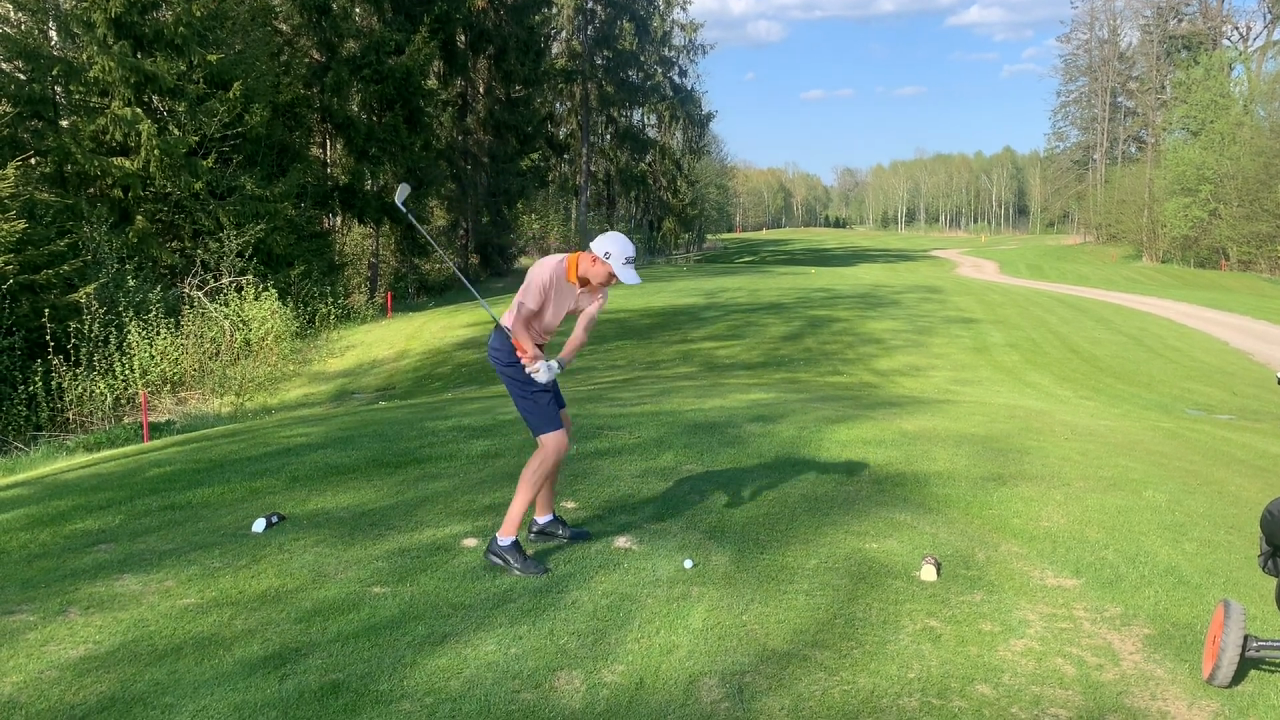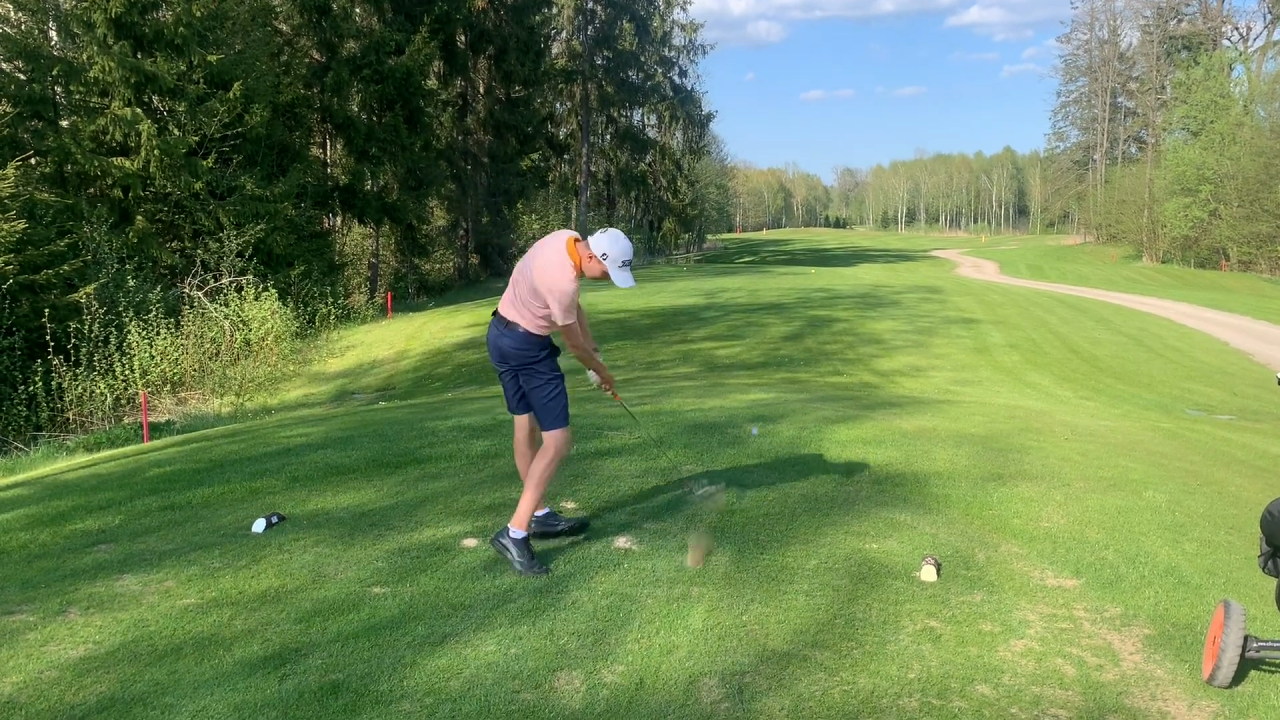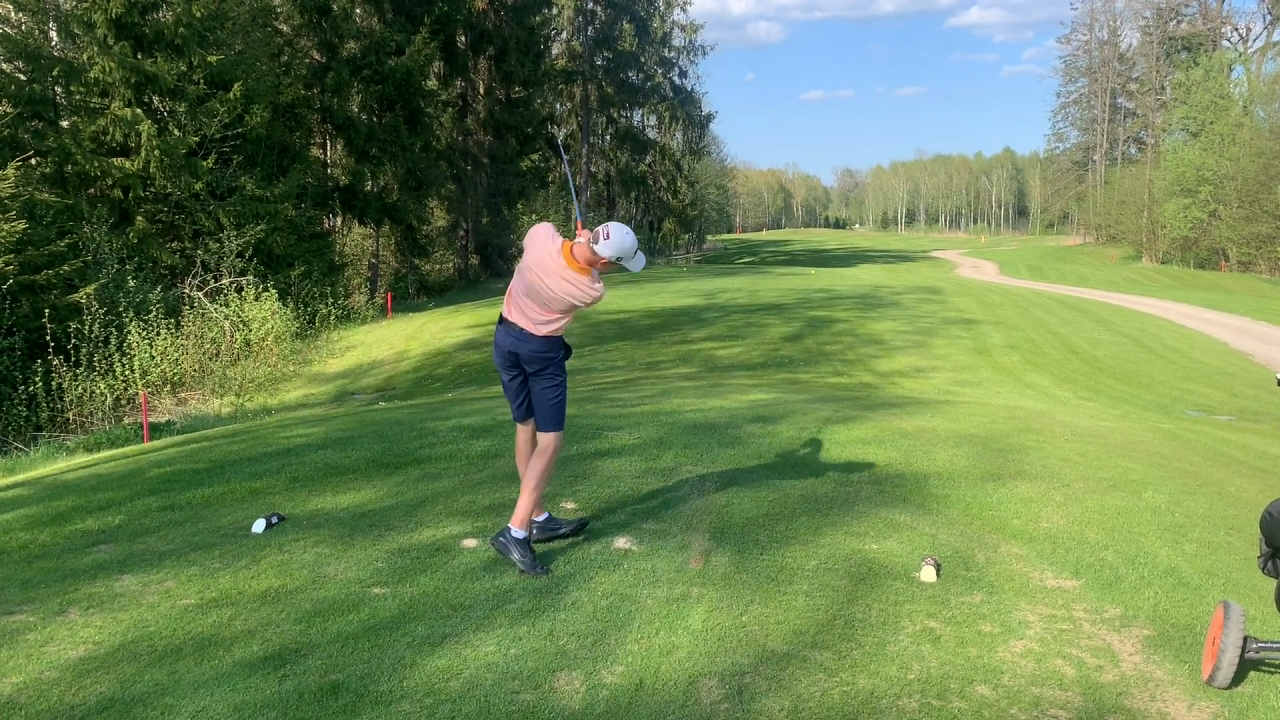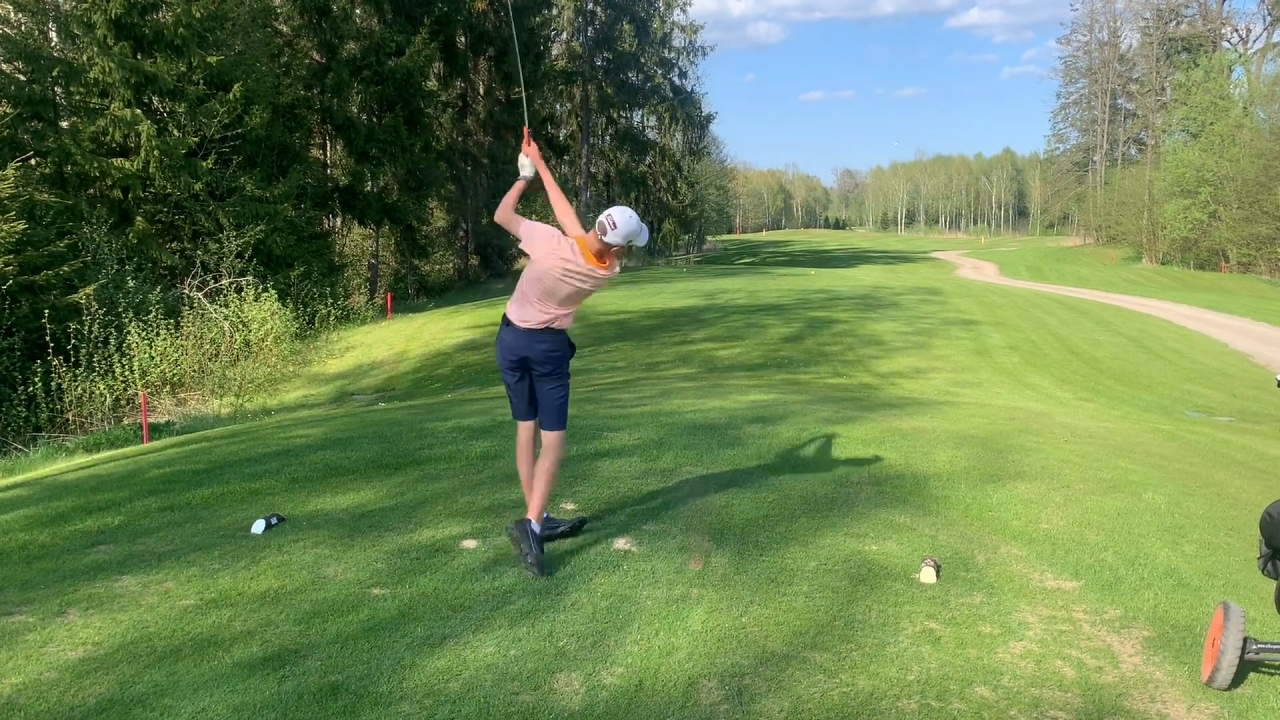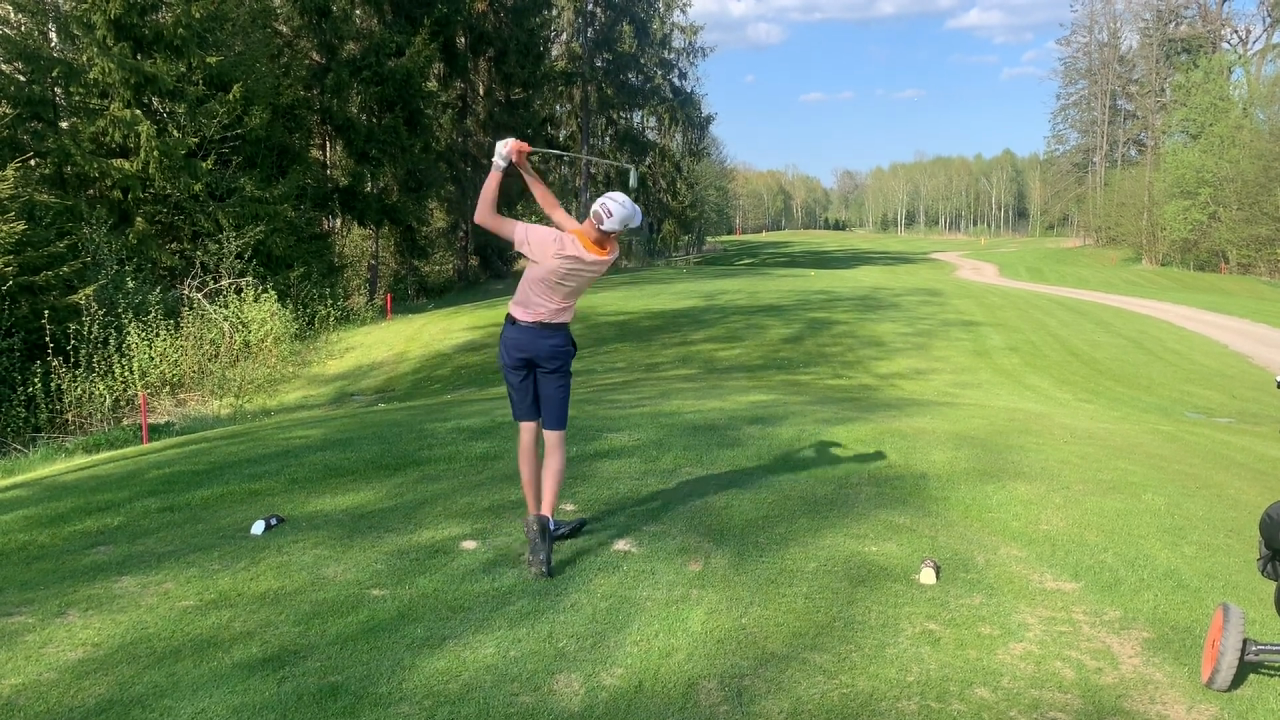
dt=0.1s
person 1, frame 1
left shoulder: (599, 293)
right shoulder: (550, 269)
left elbow: (578, 338)
right elbow: (521, 322)
left wrist: (553, 364)
right wrist: (532, 354)
left hip: (535, 356)
right hip: (514, 352)
left knee: (555, 426)
right knee: (554, 445)
left ankle: (544, 519)
right ankle: (504, 540)
person 1, frame 2
left shoulder: (563, 238)
right shoulder: (563, 282)
right elbow: (574, 340)
left wrist: (590, 343)
right wrist: (600, 370)
left hip: (502, 334)
right hip: (526, 346)
left knee: (526, 426)
right knee: (557, 440)
left ankle: (539, 515)
right ankle: (514, 533)
person 1, frame 3
left shoulder: (539, 237)
right shoulder: (590, 290)
left wrist: (584, 243)
left hip: (506, 337)
right hip: (541, 350)
left knee: (525, 430)
right knee: (549, 443)
left ankle: (538, 520)
right ankle: (516, 532)
person 1, frame 4
left shoulder: (550, 243)
right shoulder: (608, 272)
left elbow: (501, 215)
right elbow: (570, 219)
left wrist: (527, 173)
right wrist: (540, 167)
left hip: (512, 338)
right hip: (548, 345)
left knee: (525, 428)
right knee: (552, 440)
left ankle: (536, 518)
right ankle: (531, 522)
person 1, frame 5
left shoulder: (549, 242)
right shoulder: (608, 255)
left elbow: (484, 217)
right elbow: (559, 213)
left wrist: (500, 163)
right wrist: (526, 170)
left hip: (516, 335)
right hip: (553, 341)
left knee: (527, 428)
right knee: (554, 436)
left ankle: (537, 518)
right ankle: (544, 520)
